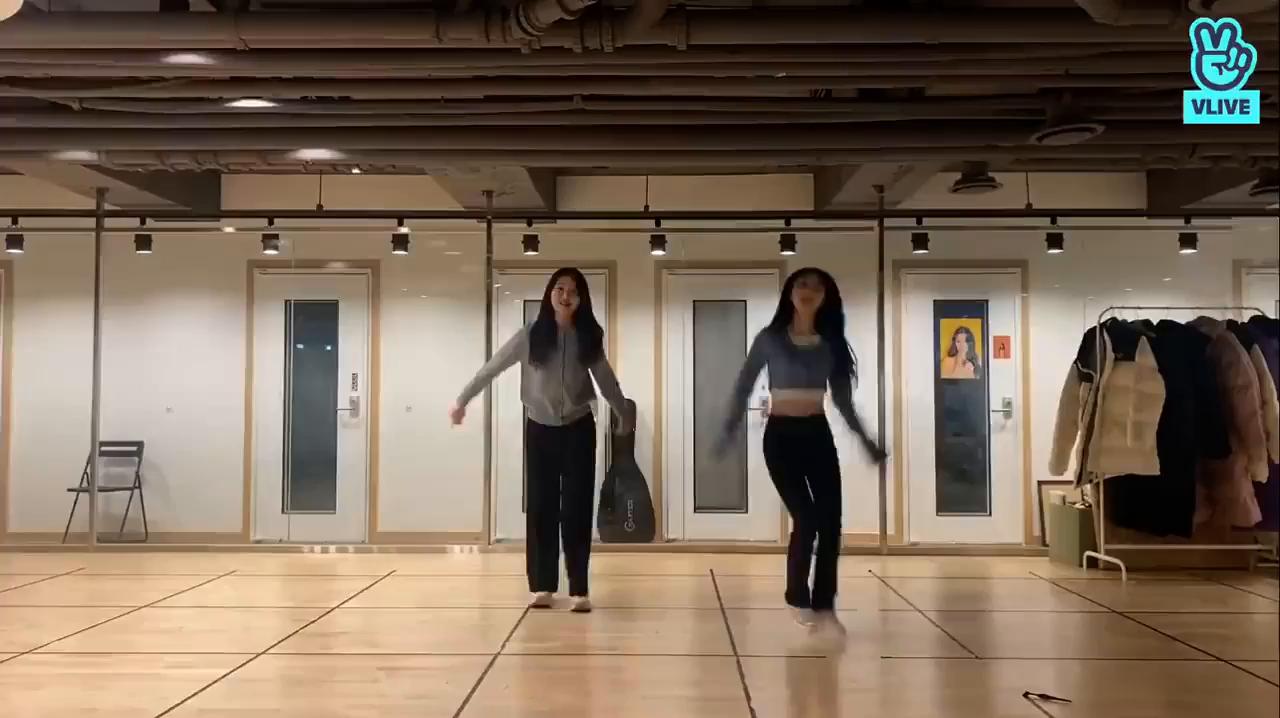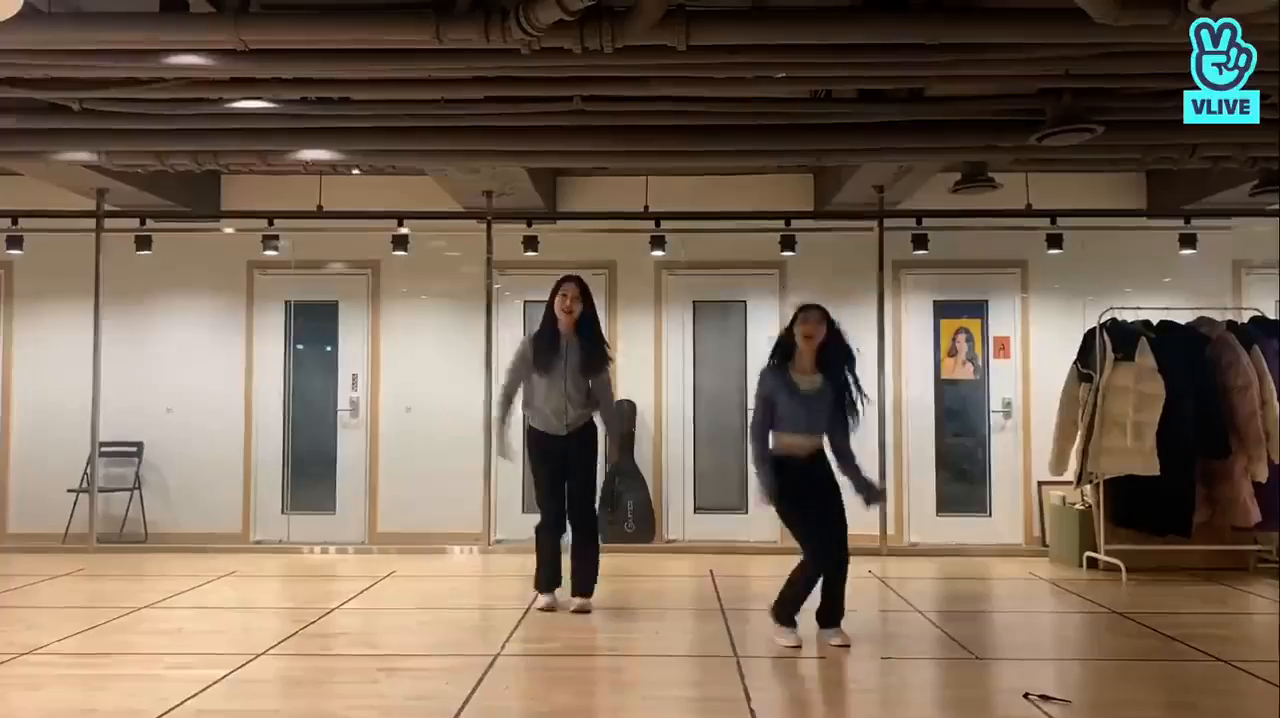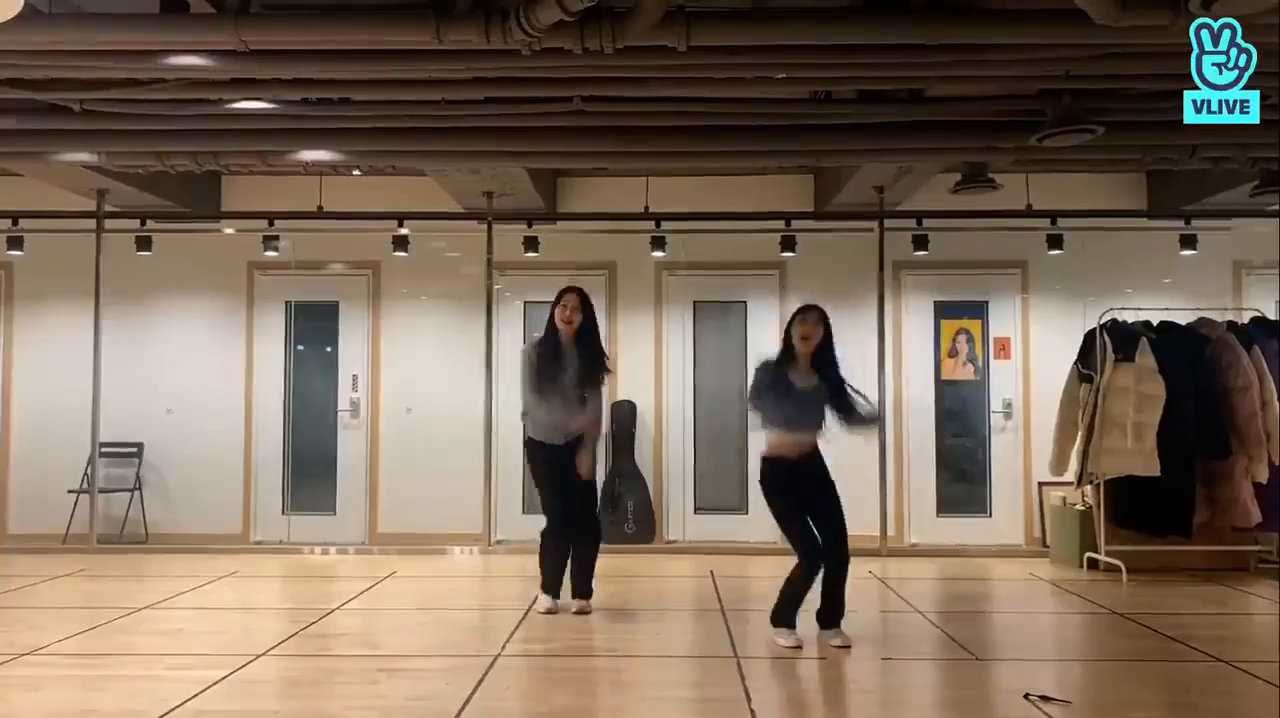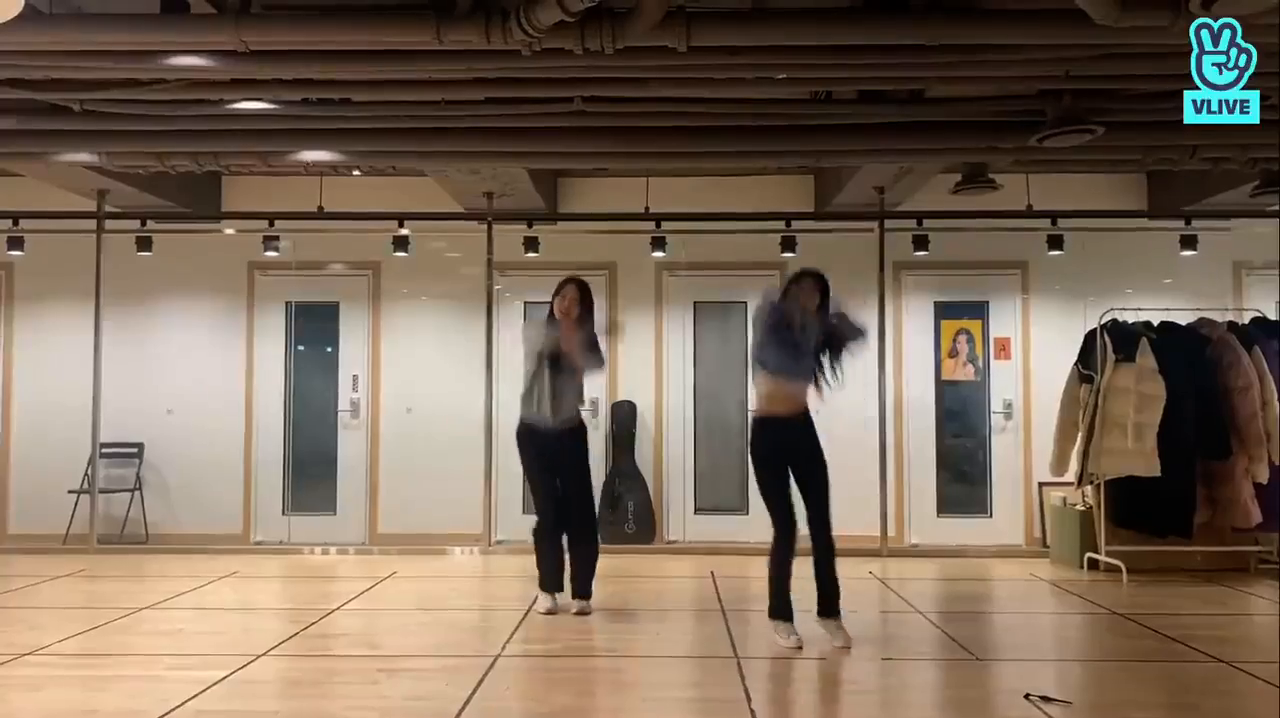
dt=0.1s
person 1, frame 1
left shoulder: (831, 345)
right shoulder: (769, 339)
left elbow: (842, 397)
right elbow: (744, 386)
left wrist: (864, 438)
right wrist: (729, 429)
left hip: (817, 434)
right hip: (780, 436)
left knee: (831, 521)
right knee: (807, 519)
left ankle: (824, 604)
right ankle: (799, 600)
person 1, frame 2
left shoulder: (834, 379)
right shoulder: (773, 375)
left elbow: (839, 438)
right elbow: (759, 430)
left wrist: (860, 481)
right wrist: (765, 478)
left hip: (818, 468)
right hip: (783, 469)
left knee: (838, 549)
right knee: (818, 550)
left ankle: (829, 621)
right ankle: (784, 617)
person 1, frame 3
left shoulder: (828, 378)
right shoulder: (769, 372)
left elbow: (848, 414)
right elbow: (758, 402)
left wrist: (865, 421)
left hip: (813, 467)
right hip: (778, 471)
left knee: (838, 549)
right knee: (812, 555)
left ankle: (830, 622)
right ankle: (782, 621)
person 1, frame 4
left shoulder: (818, 339)
right shoulder: (770, 327)
left elbow: (854, 334)
right elbow: (771, 310)
left wrist: (834, 323)
left hip: (803, 434)
right hip: (768, 439)
left knee: (822, 526)
right knee: (785, 528)
left ankle: (830, 613)
right ankle: (780, 617)
person 2, frame 1
left shoulder: (588, 339)
right shoulder: (528, 337)
left elbow: (605, 376)
right elbow: (493, 368)
left wrist: (622, 411)
right wrist: (463, 399)
left hip: (577, 430)
right hip: (538, 429)
left knee: (577, 509)
right knee: (539, 508)
left ankle: (579, 589)
right ankle: (542, 585)
person 2, frame 2
left shoulder: (592, 347)
right shoulder: (534, 344)
left elbow: (601, 394)
right elbow: (510, 387)
left wrist: (613, 437)
right wrist: (501, 430)
left hip: (580, 437)
right hip: (542, 436)
left knee: (583, 513)
right knee: (551, 514)
left ankle: (582, 590)
right ankle: (546, 588)
person 2, frame 3
left shoulder: (589, 358)
right shoulder: (535, 351)
left elbow: (594, 409)
right elbow: (531, 398)
left wrist: (589, 450)
right wrist: (568, 418)
left hip: (577, 445)
right hip: (541, 445)
left knee: (586, 522)
right knee: (558, 519)
left ankle: (581, 592)
right ankle: (549, 590)
person 2, frame 4
left shoulder: (583, 343)
right shoulder: (536, 333)
left elbow: (593, 363)
right elbow: (549, 336)
left wrist: (577, 344)
right wrist: (567, 334)
left hip: (570, 435)
right hip: (534, 434)
left knee: (582, 517)
right knee: (549, 514)
left ankle: (581, 593)
right ankle: (548, 589)
